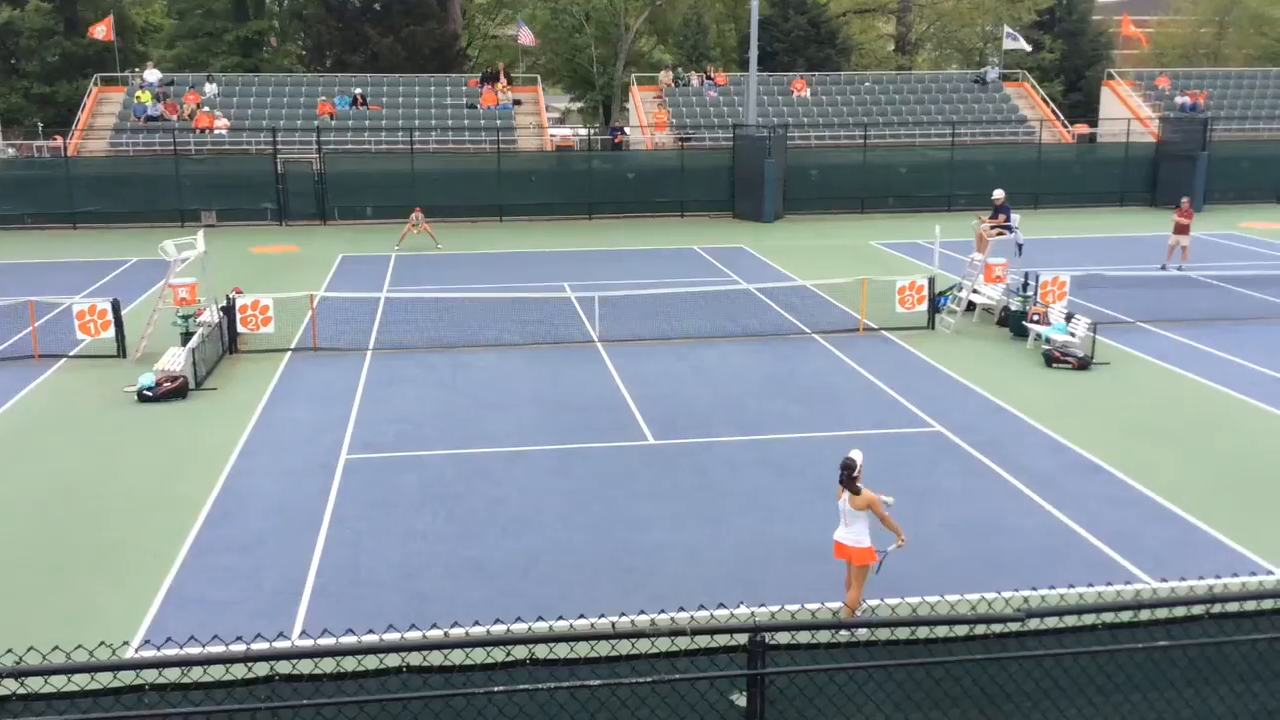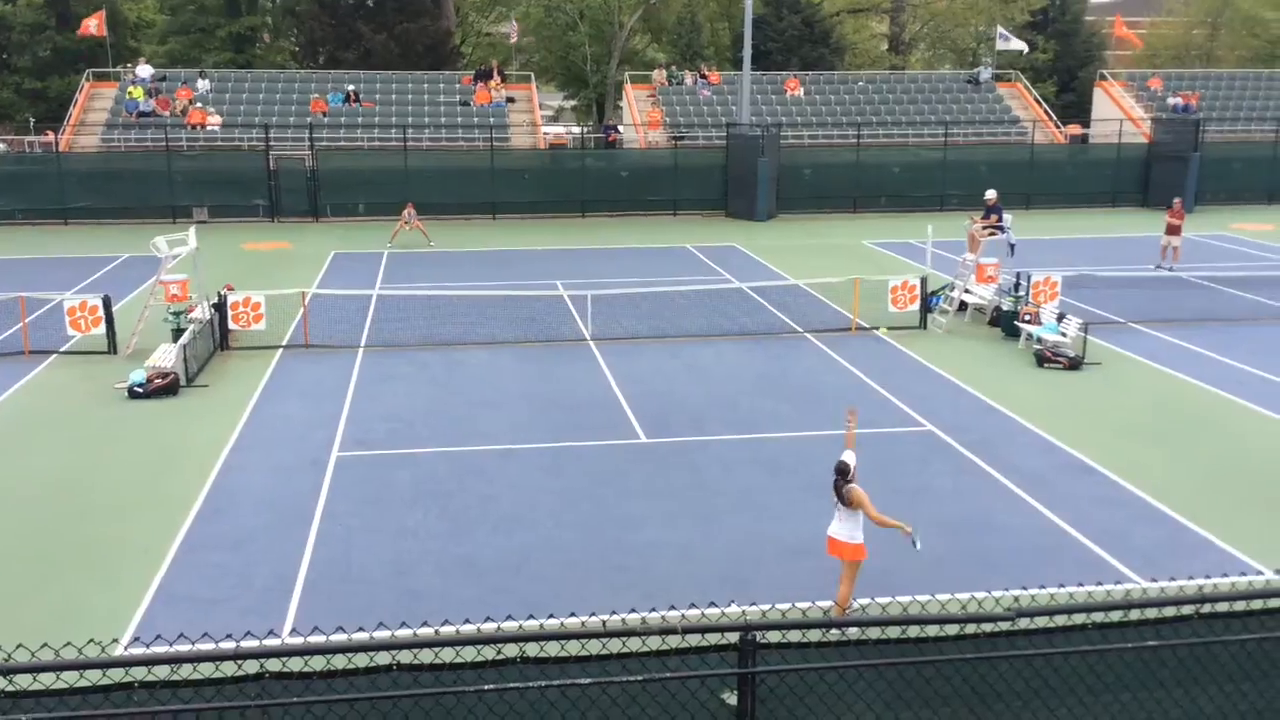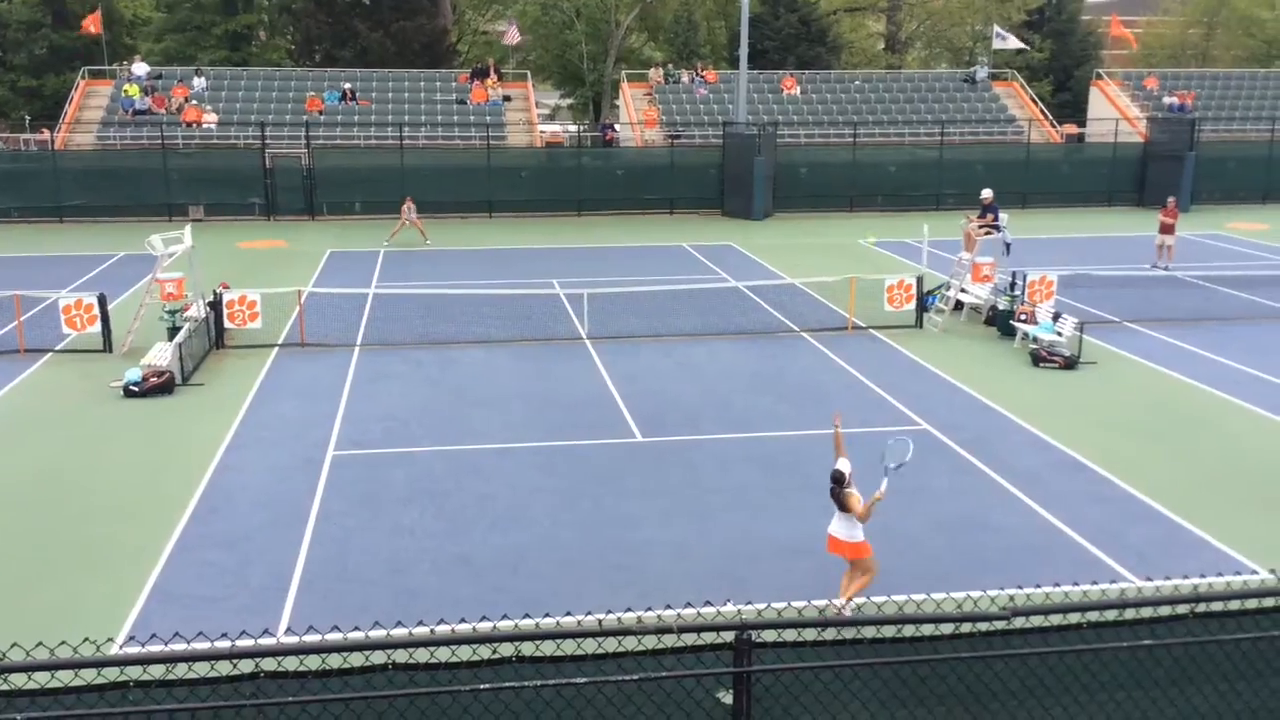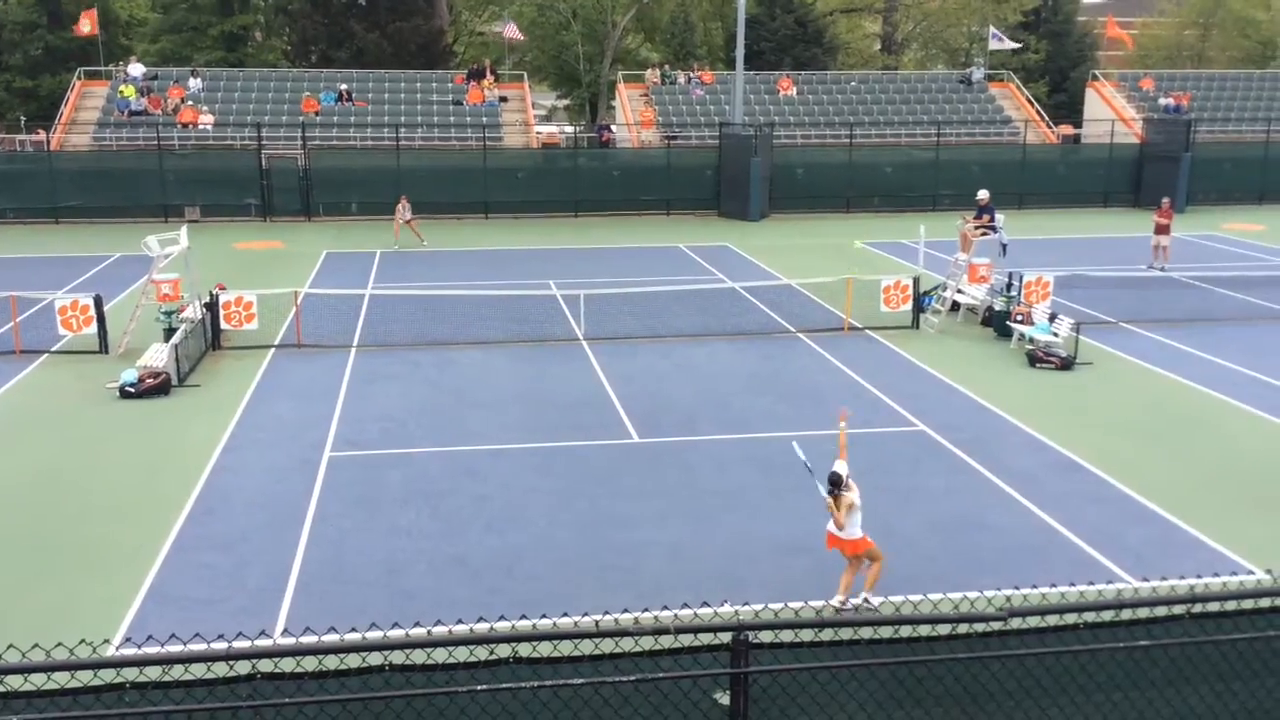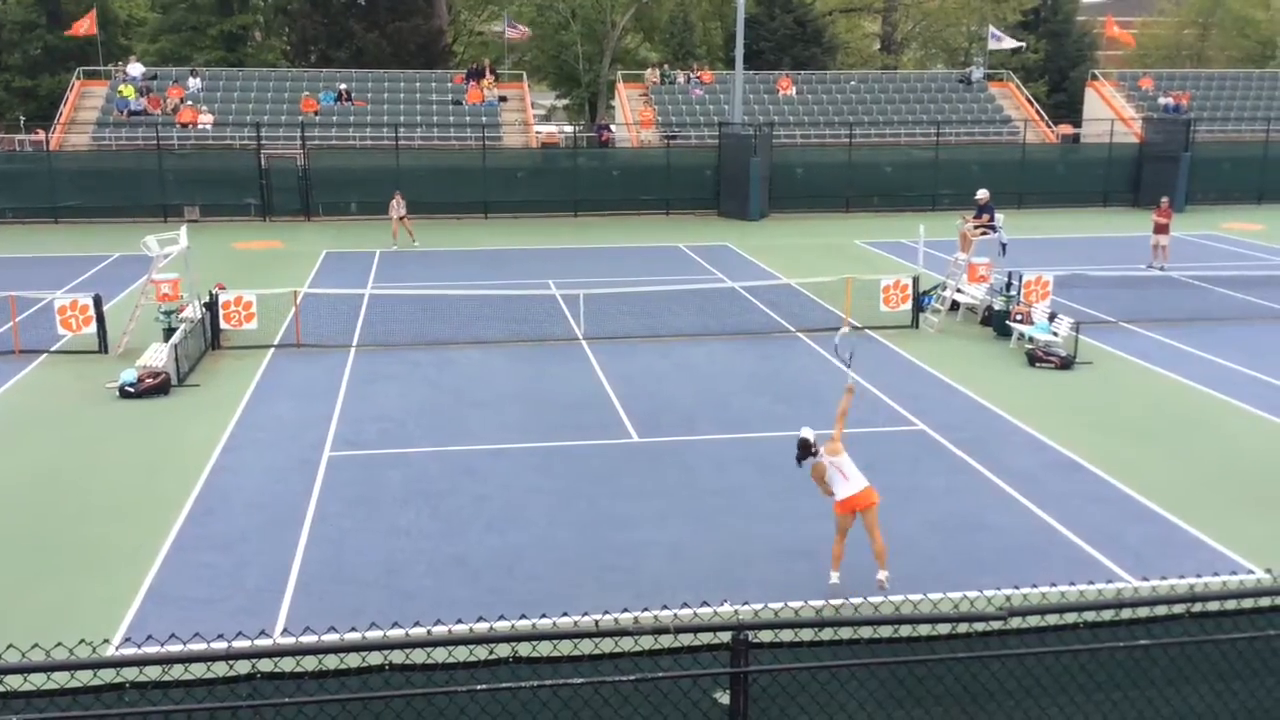
dt=0.3s
person 1, frame 1
left shoulder: (842, 489)
right shoulder: (867, 497)
right elbow: (885, 519)
left wrist: (881, 499)
right wrist: (899, 534)
left hip: (842, 541)
right hip: (859, 546)
left knee: (851, 577)
right knee: (857, 586)
left ankle: (852, 606)
person 1, frame 2
left shoulder: (839, 482)
right shoulder: (856, 494)
left elbow: (848, 453)
right elbow: (877, 518)
left wrist: (850, 427)
right wrist: (902, 527)
left hip: (834, 536)
right hip: (851, 542)
left knee: (847, 576)
right knee: (847, 581)
left ankle: (843, 606)
person 1, frame 3
left shoulder: (837, 486)
right shoulder: (851, 497)
left elbow: (839, 455)
right elbow: (862, 517)
left wrist: (837, 430)
right wrist: (872, 501)
left hip: (836, 535)
right hip: (852, 542)
left knee: (854, 569)
right knee: (869, 573)
left ankle: (842, 601)
right ankle: (843, 602)
person 1, frame 4
right shoulder: (844, 498)
left elbow: (842, 453)
right elbow: (840, 525)
left wrist: (842, 427)
right wrist: (832, 509)
left hip: (835, 535)
right hip: (851, 540)
left knee: (854, 564)
right knee: (877, 560)
left ankle: (840, 598)
right ankle: (866, 596)
person 1, frame 5
left shoulder: (816, 470)
right shoulder: (833, 446)
right elbow: (841, 415)
right wrist: (848, 393)
left hip: (845, 501)
right hip: (864, 493)
left knee: (840, 538)
right knee: (875, 535)
left ankle: (834, 575)
right ankle: (882, 573)
